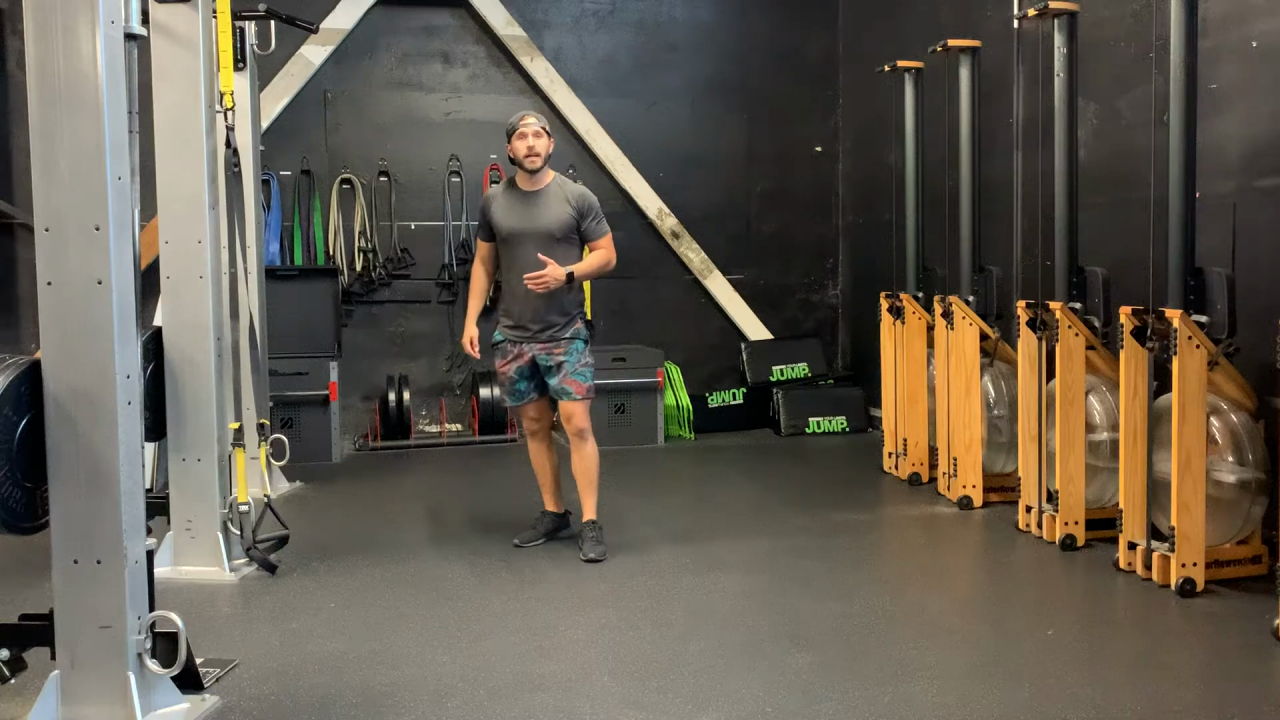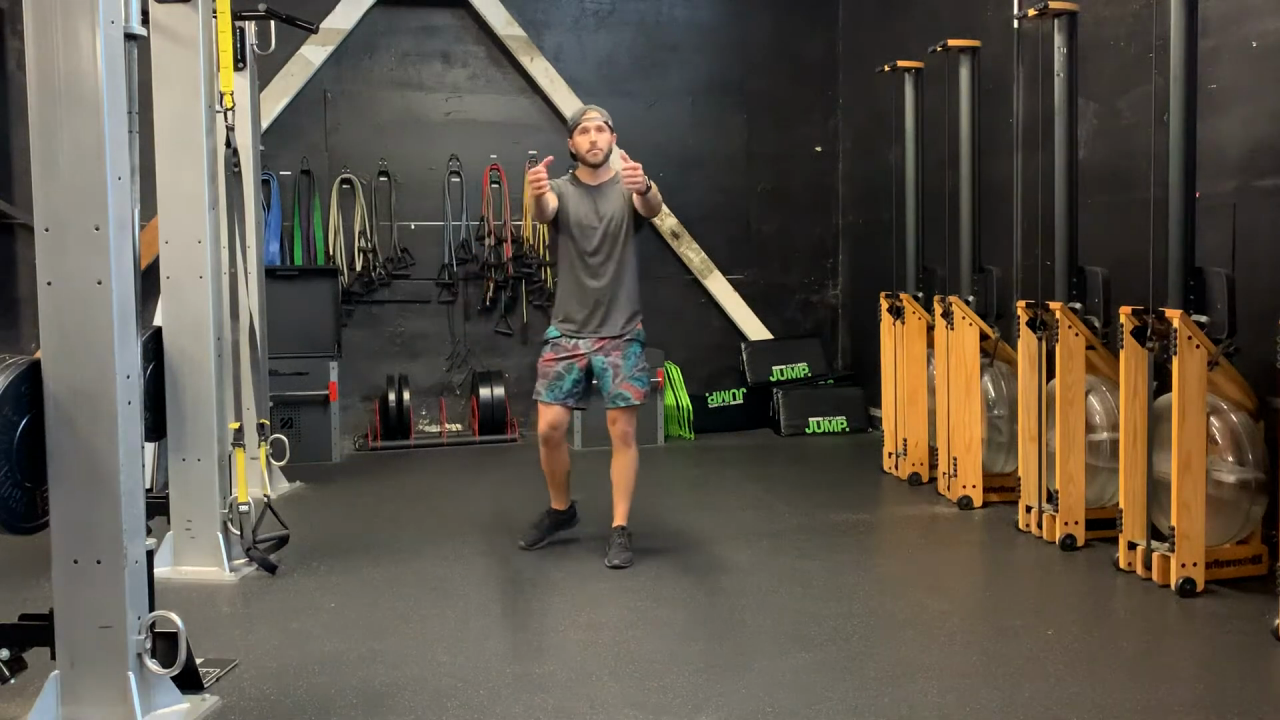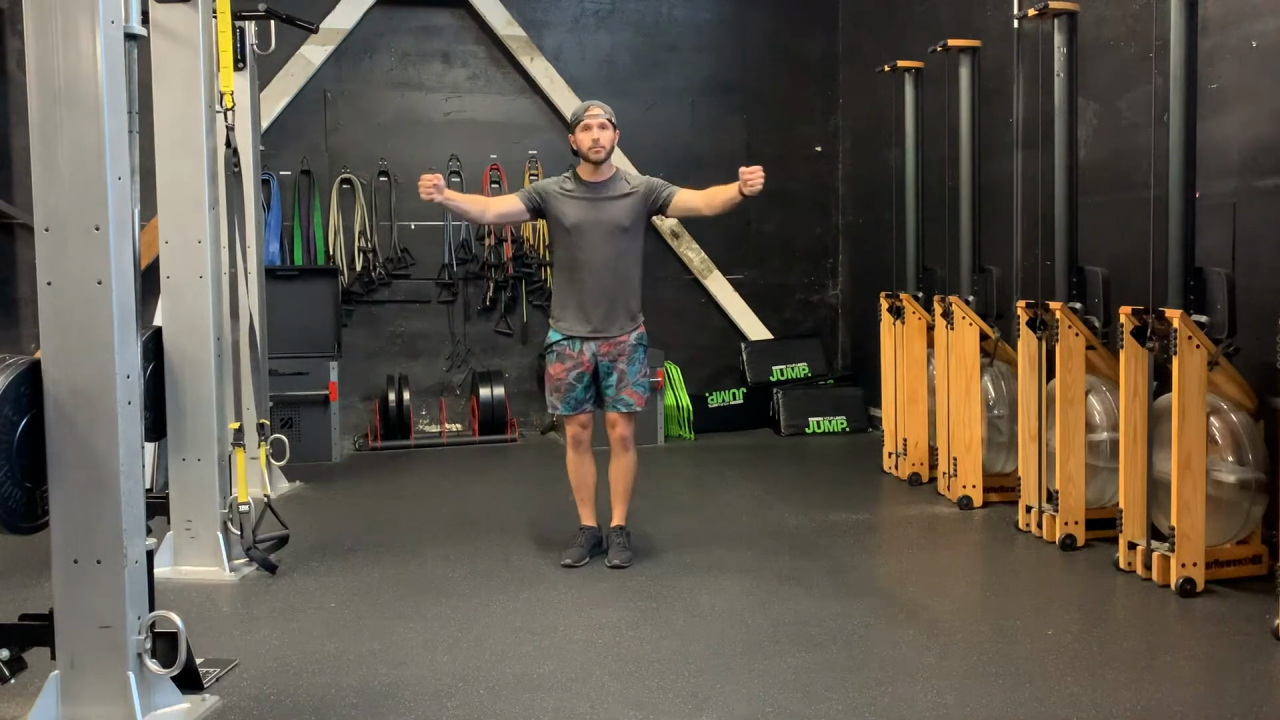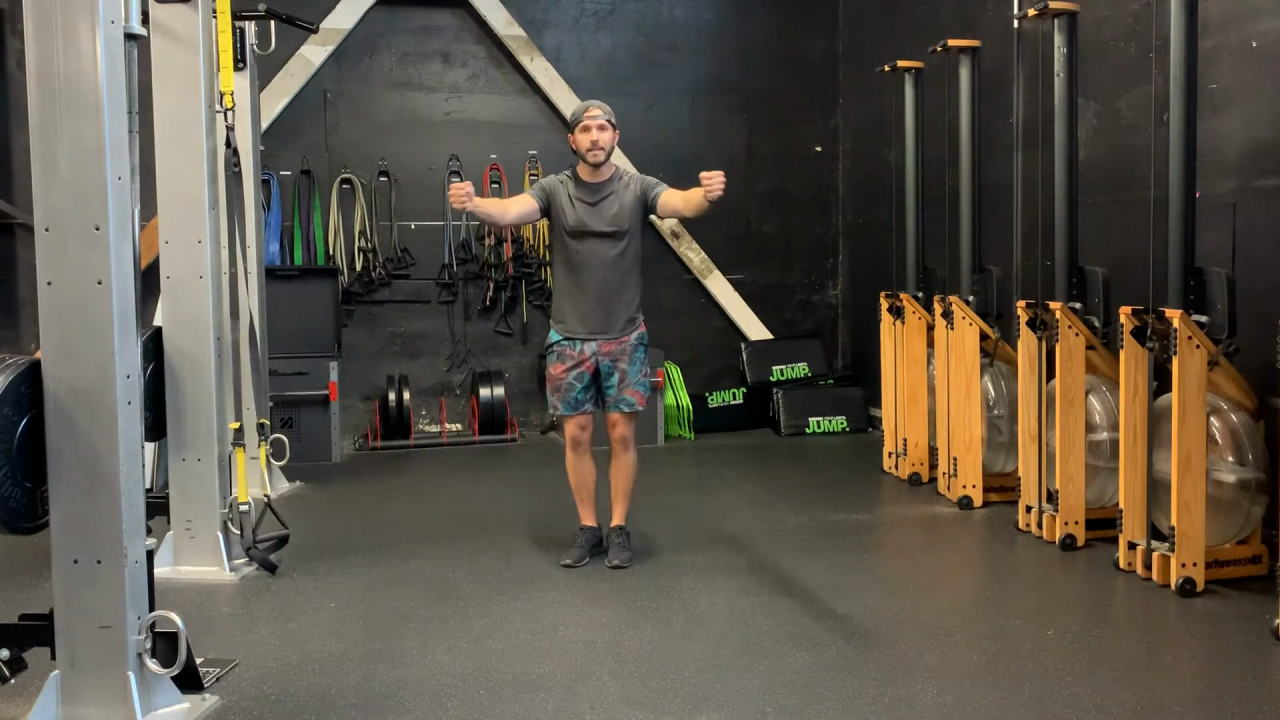
dt=1s
person 1, frame 1
left shoulder: (577, 197)
right shoulder: (493, 201)
left elbow: (607, 255)
right elbow: (484, 263)
left wrist: (566, 274)
right wrist: (471, 320)
left hip: (565, 333)
right hip: (513, 336)
left knee: (577, 425)
right knee: (535, 426)
left ankle: (590, 523)
right ankle: (553, 513)
person 1, frame 2
left shoulder: (631, 190)
right shoulder: (560, 189)
left elbow: (654, 207)
right elbow: (542, 212)
left wrist: (644, 186)
right wrist: (536, 192)
left hip: (621, 333)
right hip: (566, 332)
left knee: (623, 432)
right knee: (550, 429)
left ankle: (620, 529)
right ankle: (559, 509)
person 1, frame 3
left shoulder: (642, 189)
right shoulder: (551, 192)
left elbow: (702, 203)
right elbow: (491, 210)
left wrist: (741, 189)
right wrist: (444, 196)
left hip: (625, 336)
right hip: (568, 336)
left knee: (622, 434)
right knee: (577, 435)
left ankle: (618, 529)
right ankle: (587, 528)
person 1, frame 4
left shoulder: (638, 188)
right shoulder: (554, 190)
left elbow: (684, 204)
right elbow: (507, 212)
left wrist: (708, 193)
right wrist: (471, 204)
left hip: (624, 337)
right hip: (569, 337)
left knee: (622, 434)
right knee: (576, 436)
left ankle: (618, 528)
right ankle: (587, 528)
